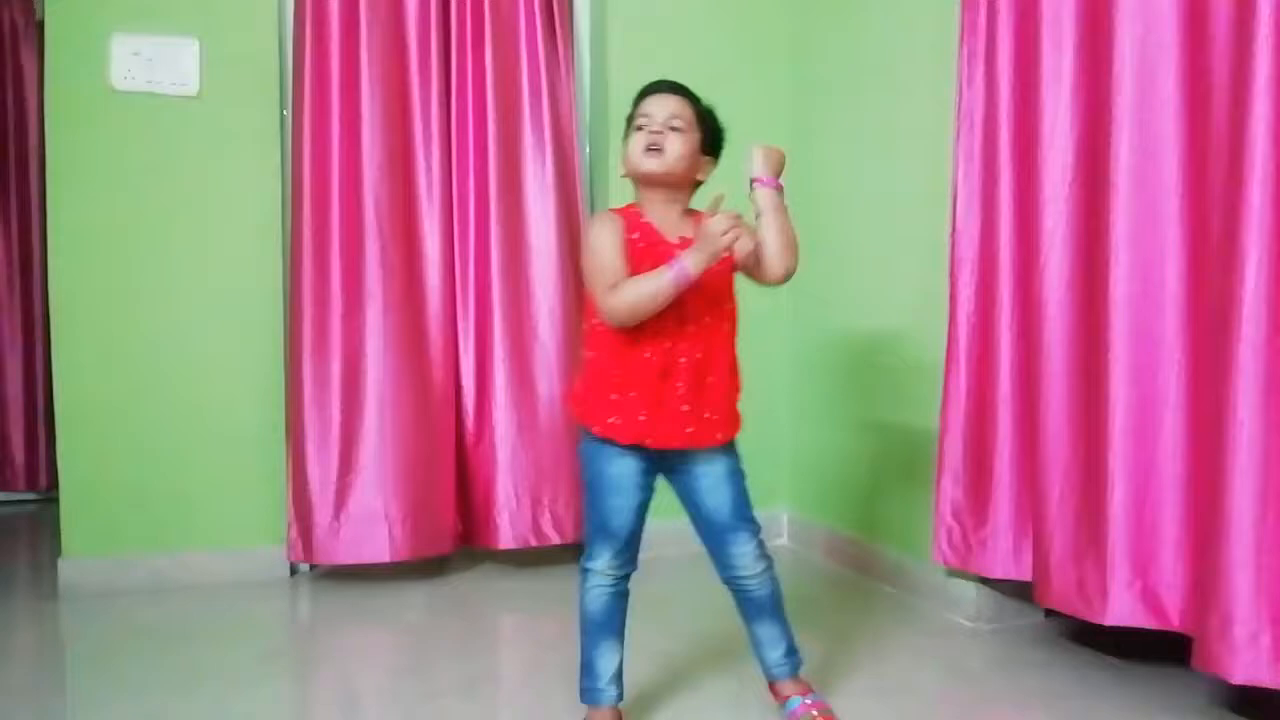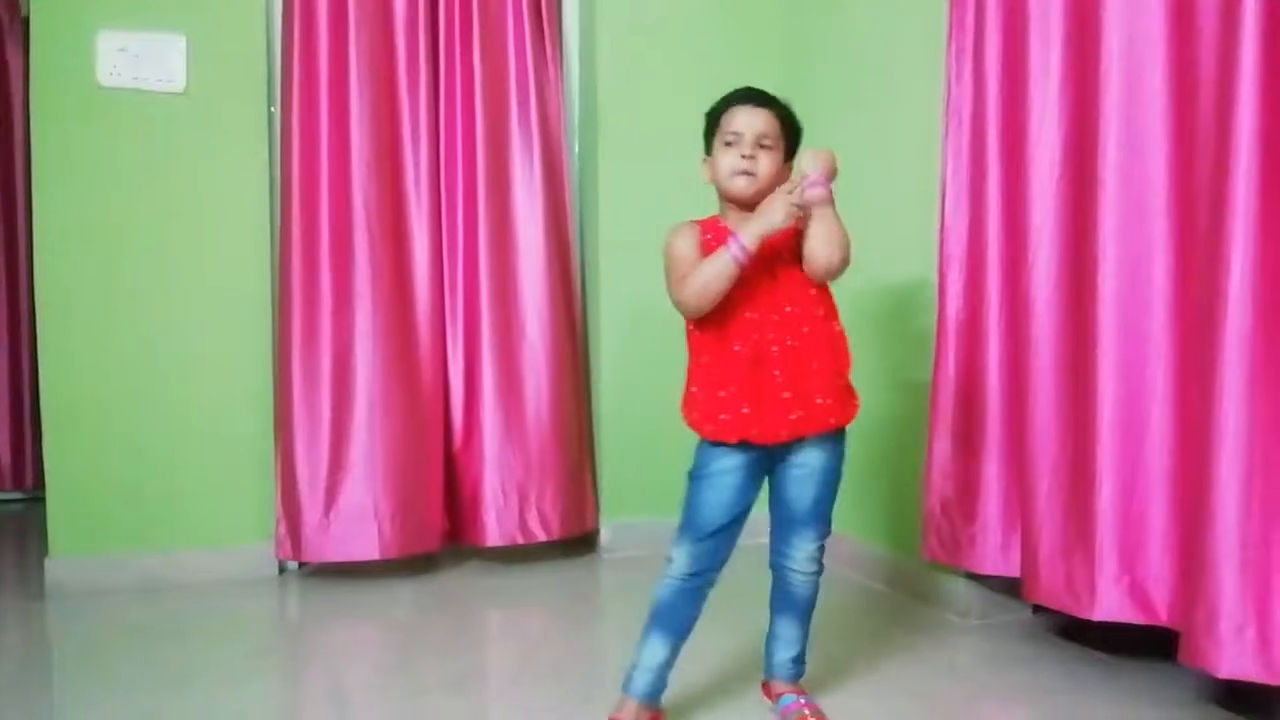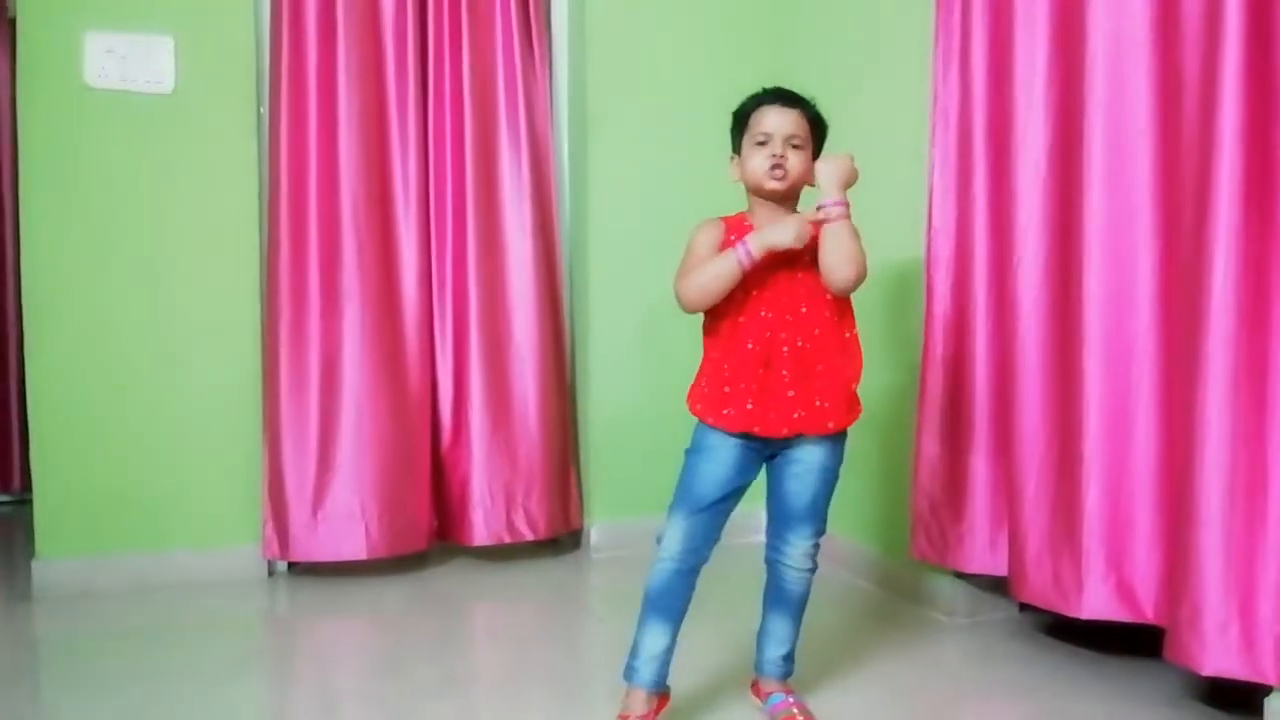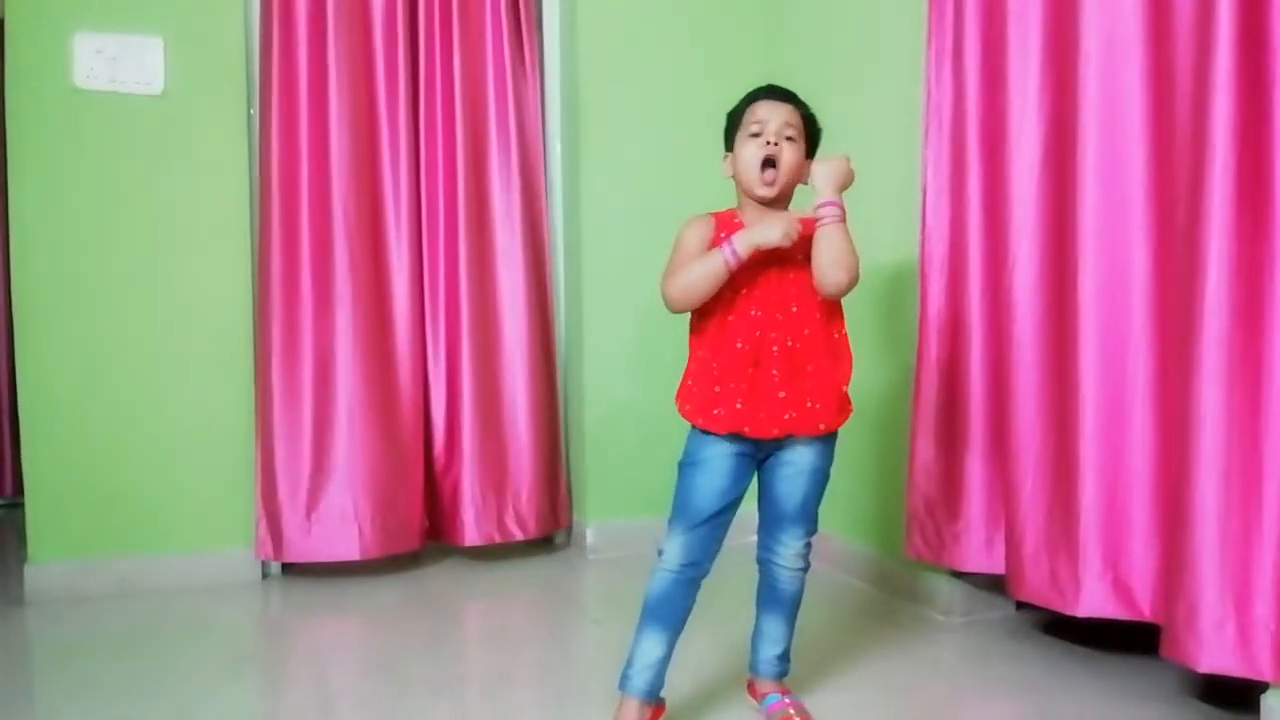
dt=0.4s
person 1, frame 1
left shoulder: (721, 231)
right shoulder: (610, 229)
left elbow: (779, 270)
right elbow: (617, 307)
left wrist: (766, 182)
right wrist: (697, 258)
left hip: (704, 431)
right hip: (618, 432)
left knee: (746, 558)
right knee: (607, 566)
person 1, frame 2
left shoulder: (802, 229)
right shoulder: (691, 239)
left elbow: (828, 263)
right elbow: (691, 298)
left wrist: (817, 186)
right wrist: (755, 231)
left hip: (814, 428)
right hip: (730, 432)
left knee: (800, 558)
right knee: (691, 562)
person 1, frame 3
left shoulder: (827, 232)
right shoulder: (717, 233)
left elbow: (844, 277)
right elbow: (689, 294)
left wrist: (835, 194)
right wrist: (763, 241)
left hip: (815, 425)
right hip: (730, 420)
left knee: (796, 554)
right knee: (680, 544)
person 1, frame 4
left shoulder: (817, 231)
right shoulder: (706, 231)
left elbow: (835, 282)
right elbow: (676, 294)
left wrist: (830, 195)
right wrist: (750, 240)
left hip: (806, 425)
right hip: (721, 423)
left knee: (788, 555)
right knee: (681, 555)
